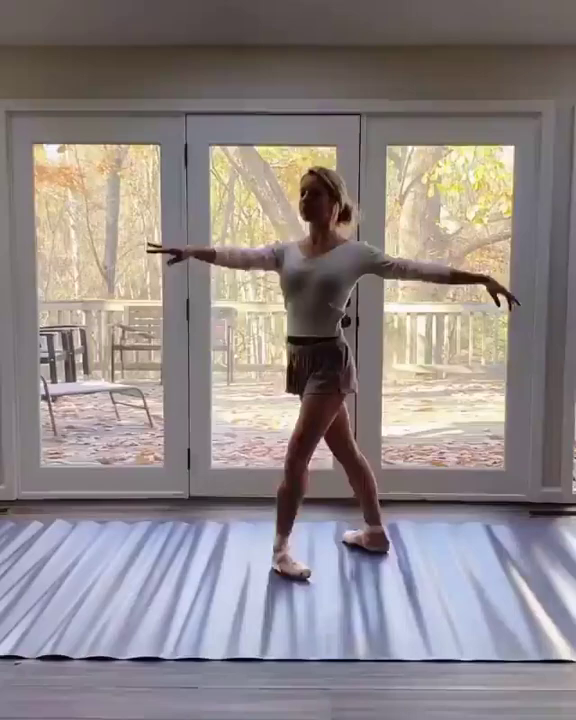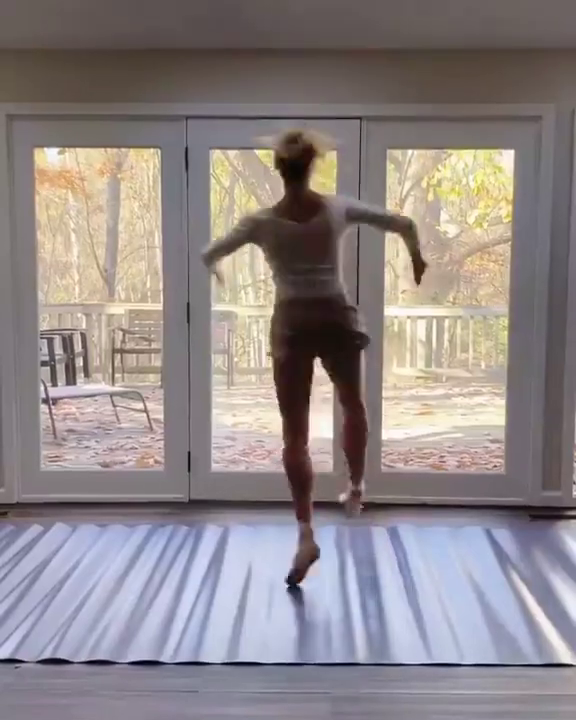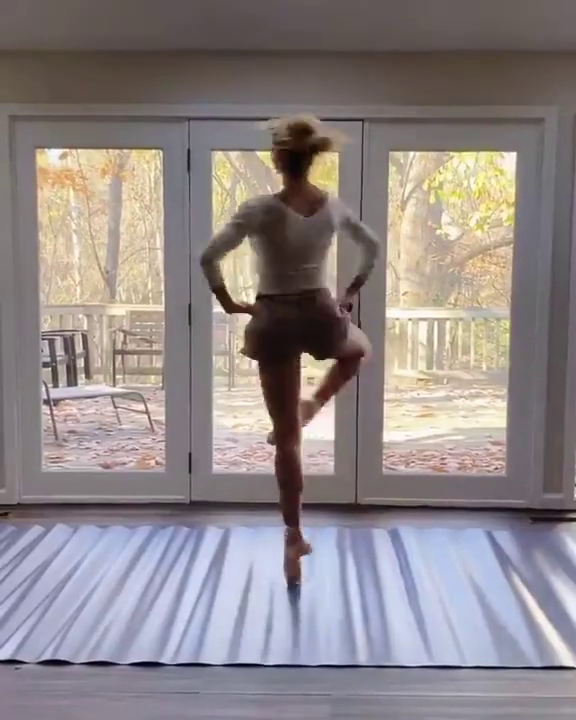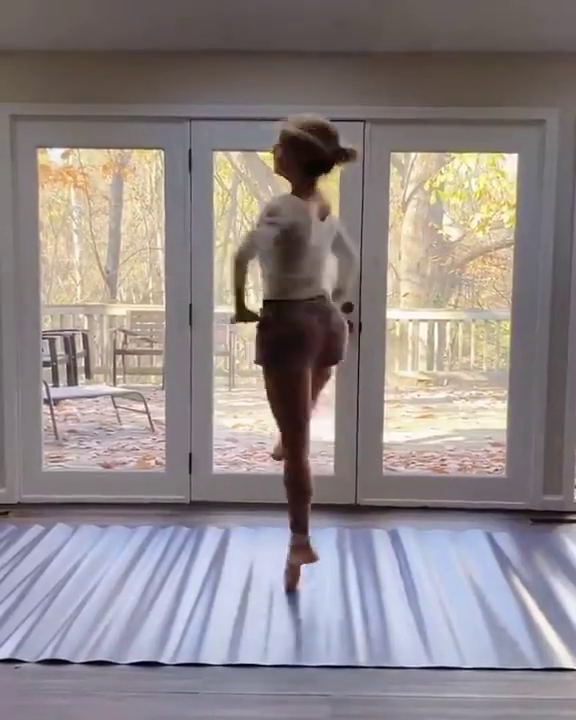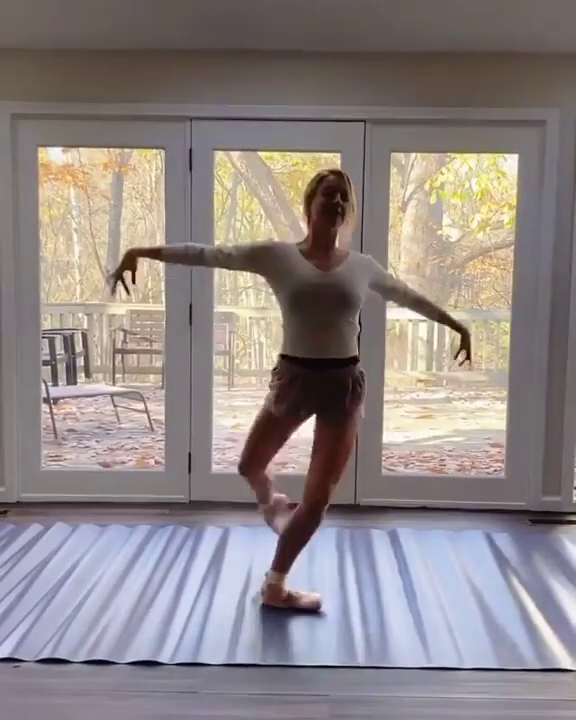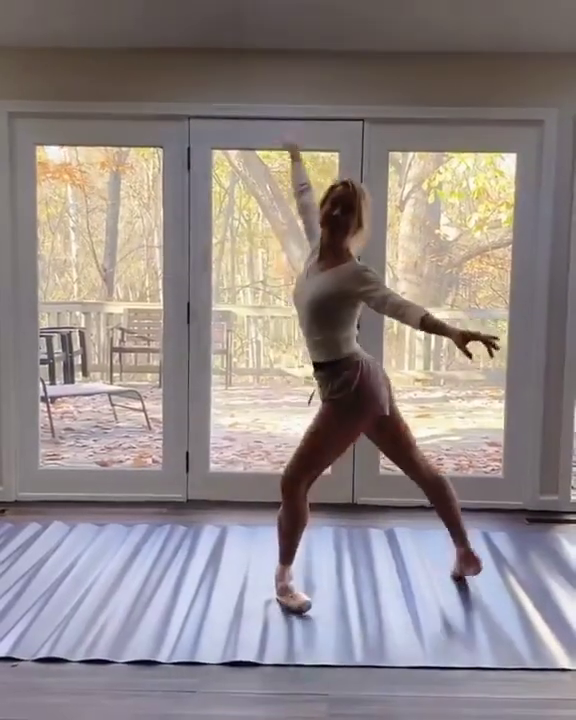
dt=0.5s
person 1, frame 1
left shoulder: (356, 253)
right shoulder: (287, 251)
left elbow: (418, 269)
right elbow: (240, 257)
left wrist: (483, 278)
right wrist: (188, 251)
left hip: (329, 359)
right hip: (300, 358)
left knee: (296, 457)
right knee: (346, 450)
left ankle: (281, 547)
right ankle: (375, 530)
person 1, frame 2
left shoulder: (260, 221)
right shoulder: (338, 207)
left elbow: (209, 256)
right elbow: (405, 224)
left wrist: (216, 269)
right wrist: (416, 258)
left hip: (289, 327)
right hip: (338, 320)
left knee: (295, 437)
right knee: (354, 410)
left ankle: (305, 535)
right ankle: (355, 487)
person 1, frame 3
left shoulder: (259, 208)
right shoulder: (331, 204)
left elbow: (208, 257)
right elbow: (373, 248)
left wrist: (228, 301)
right wrist: (348, 295)
left hip: (271, 320)
right hip: (319, 315)
left knee: (286, 438)
right knee: (354, 350)
left ankle: (293, 536)
right ankle: (312, 406)
person 1, frame 4
left shoulder: (280, 210)
right shoulder: (324, 209)
left elbow: (243, 255)
right elbow: (349, 256)
left wrist: (243, 307)
left hip: (287, 326)
right hip: (324, 320)
left knee: (296, 447)
left ankle: (300, 544)
person 1, frame 5
left shoulder: (362, 266)
right shoulder: (276, 255)
left elbow: (408, 295)
right elbow: (205, 253)
left wrist: (455, 324)
right wrist: (142, 251)
left hip: (342, 383)
right hip: (292, 376)
left knee: (318, 498)
right knee: (250, 466)
left ankle: (273, 583)
right ankle: (273, 501)
person 1, frame 6
left shoulder: (354, 274)
right shoulder: (317, 248)
left elbow: (402, 307)
right elbow: (304, 198)
left wrist: (453, 333)
right wrist: (295, 157)
left hip: (350, 387)
right hip: (356, 382)
left knee: (293, 483)
right knee: (417, 466)
left ankle: (284, 576)
right ankle: (464, 551)
